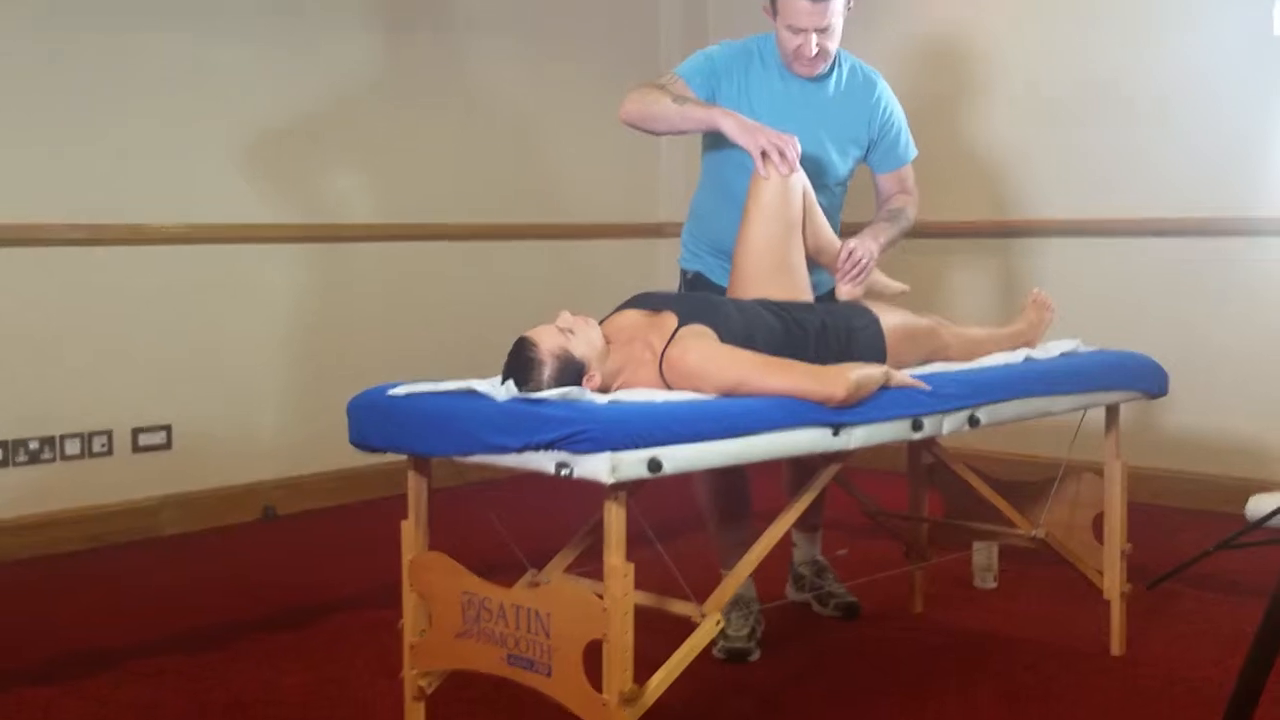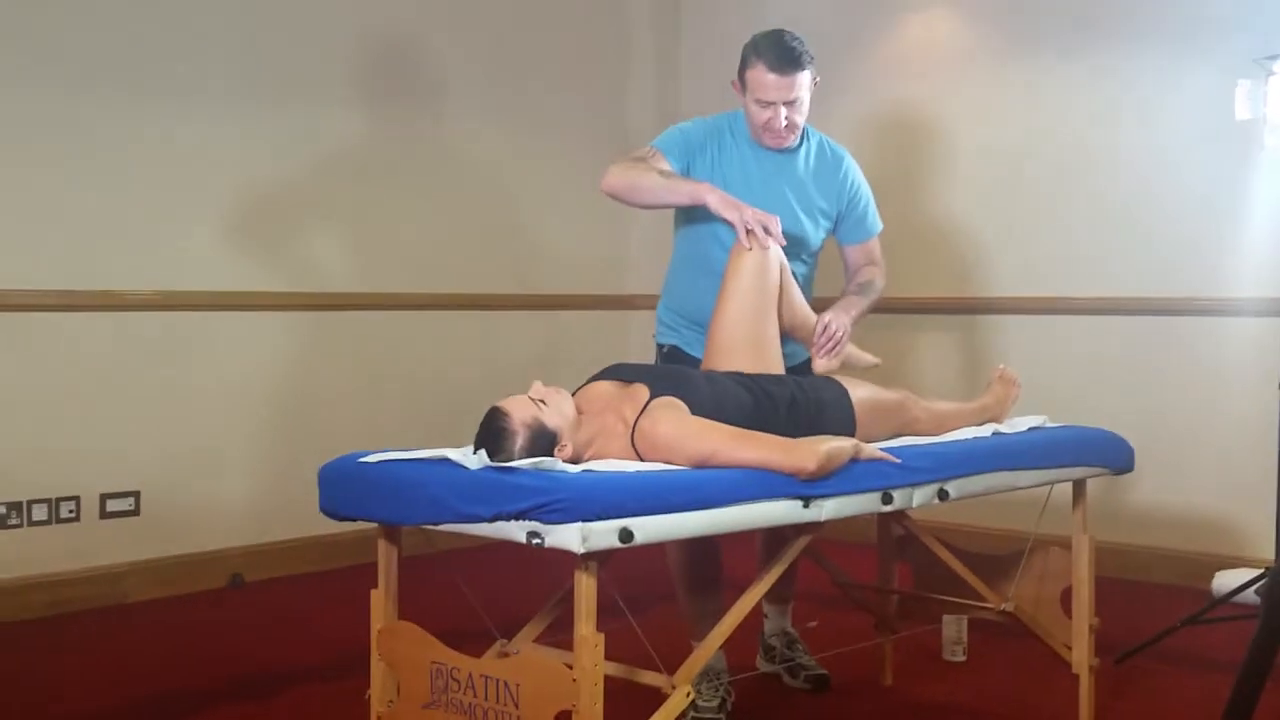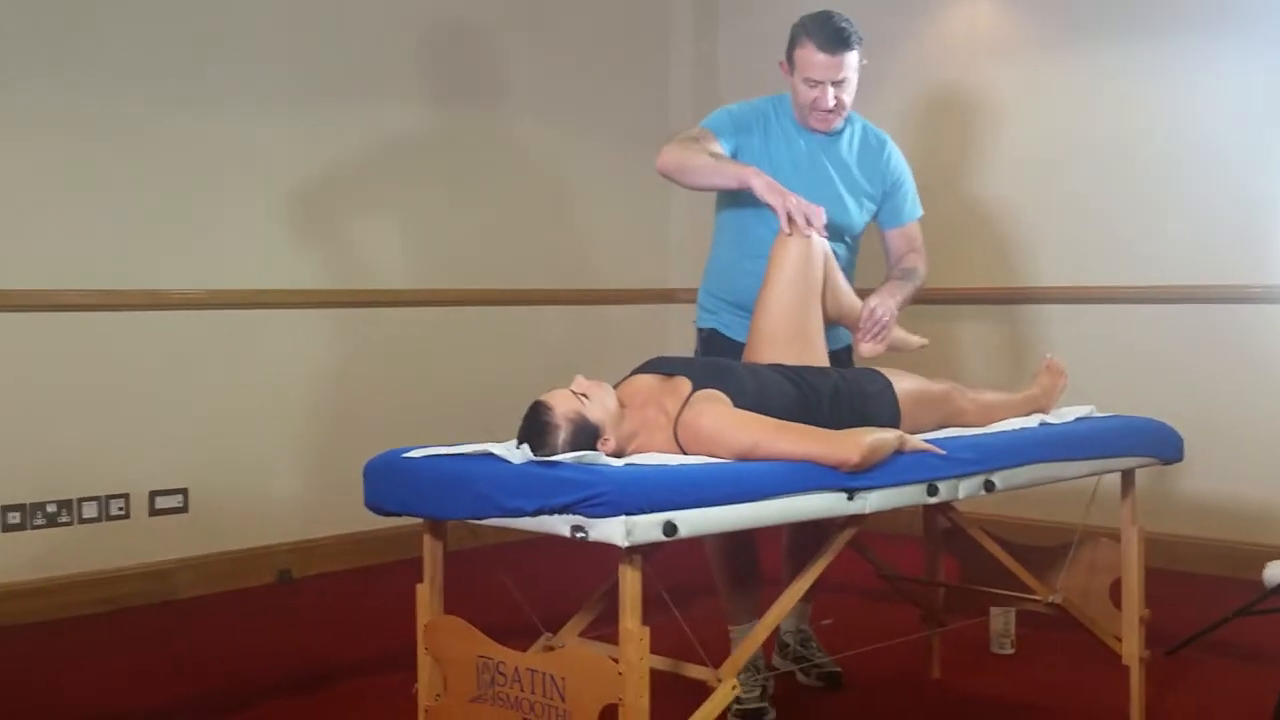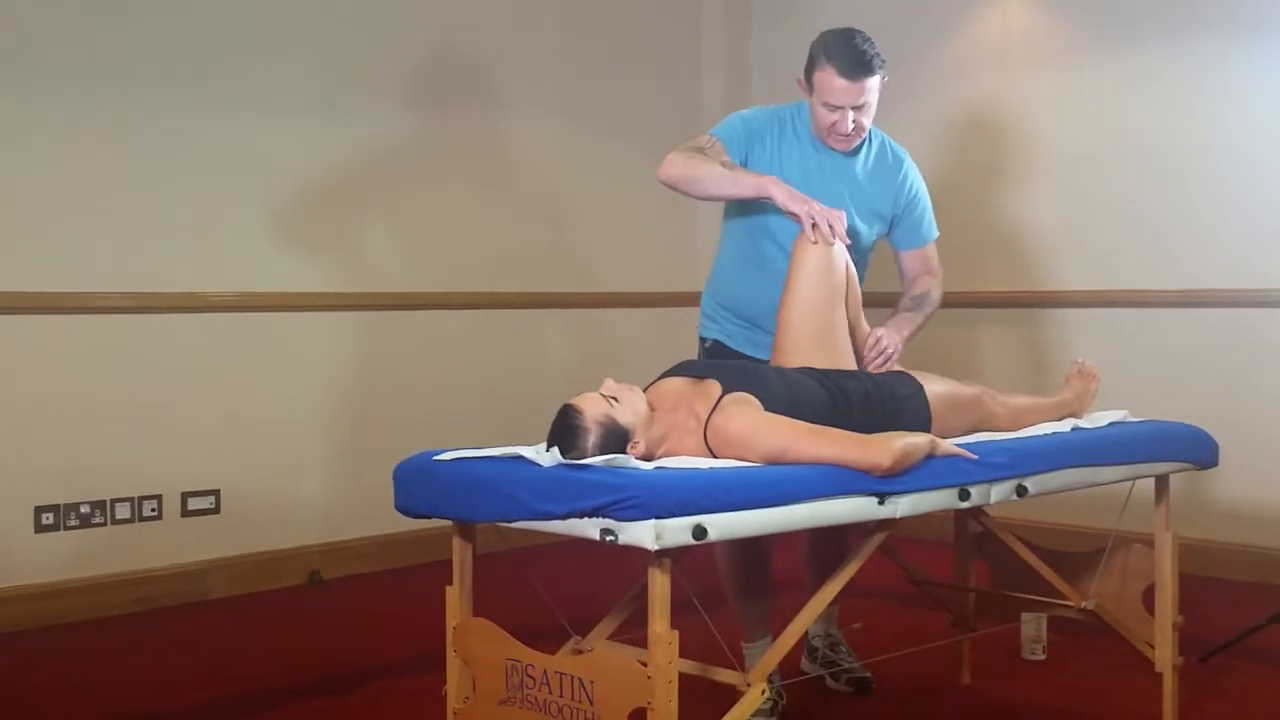
dt=0.7s
person 1, frame 1
left shoulder: (870, 94)
right shoulder: (729, 64)
left elbow: (901, 195)
right elbow: (636, 107)
left wrist: (872, 239)
right wrist: (727, 118)
left hip: (811, 289)
right hip: (717, 282)
left ankle: (808, 562)
right ankle: (737, 587)
person 1, frame 2
left shoulder: (837, 168)
right shoulder: (700, 140)
left elbow: (870, 267)
right elbow: (616, 179)
left wrist: (844, 311)
right wrist: (713, 196)
left hip: (784, 362)
right hip: (692, 355)
left ankle: (778, 632)
person 1, frame 3
left shoulder: (880, 153)
right shoulder: (745, 122)
left elbow: (911, 254)
right elbow: (672, 159)
left wrist: (890, 295)
right wrist: (759, 180)
left hip: (825, 345)
right hip: (732, 337)
left ankle: (795, 628)
right ankle: (744, 640)
person 1, frame 4
left shoulder: (896, 170)
right shoulder: (758, 129)
left elbow: (926, 278)
right elbow: (674, 168)
left wrist: (898, 328)
right wrist: (776, 189)
right hip: (737, 349)
person 2, frame 1
left shoulder: (612, 336)
right shoulder: (685, 361)
right elbow: (836, 385)
right wrist: (885, 373)
left hip: (765, 312)
right hip: (839, 336)
left knee: (781, 169)
right knee: (939, 332)
left ankle: (840, 262)
right ankle: (1018, 333)
person 2, frame 2
left shoulder: (584, 408)
right shoulder: (657, 431)
right elbow: (807, 458)
right wrist: (854, 446)
left hip: (734, 387)
right hip: (807, 409)
left knee: (759, 247)
right knee: (910, 407)
left ankle: (818, 338)
right ankle: (986, 408)
person 2, frame 3
left shoulder: (625, 401)
right shoulder: (700, 425)
right elbow: (851, 449)
right wrist: (898, 438)
left hip: (777, 375)
right hip: (852, 400)
left knee: (801, 238)
right knee: (954, 397)
right ankle: (1033, 399)
person 2, frame 4
left shoulder: (653, 408)
right shoulder: (730, 428)
right elbow: (881, 455)
right wrist: (930, 442)
left hip: (803, 383)
right hip: (880, 406)
left knee: (822, 239)
right knee: (985, 402)
left ankle: (867, 348)
right ankle: (1064, 404)
